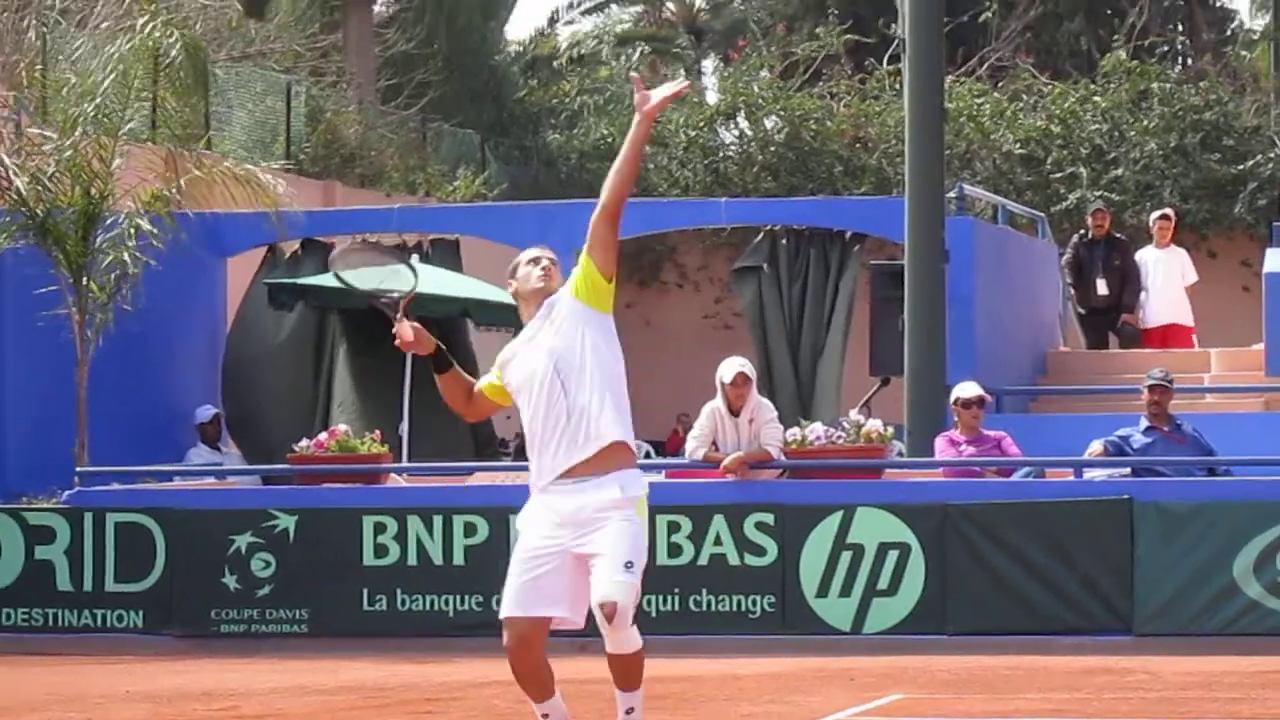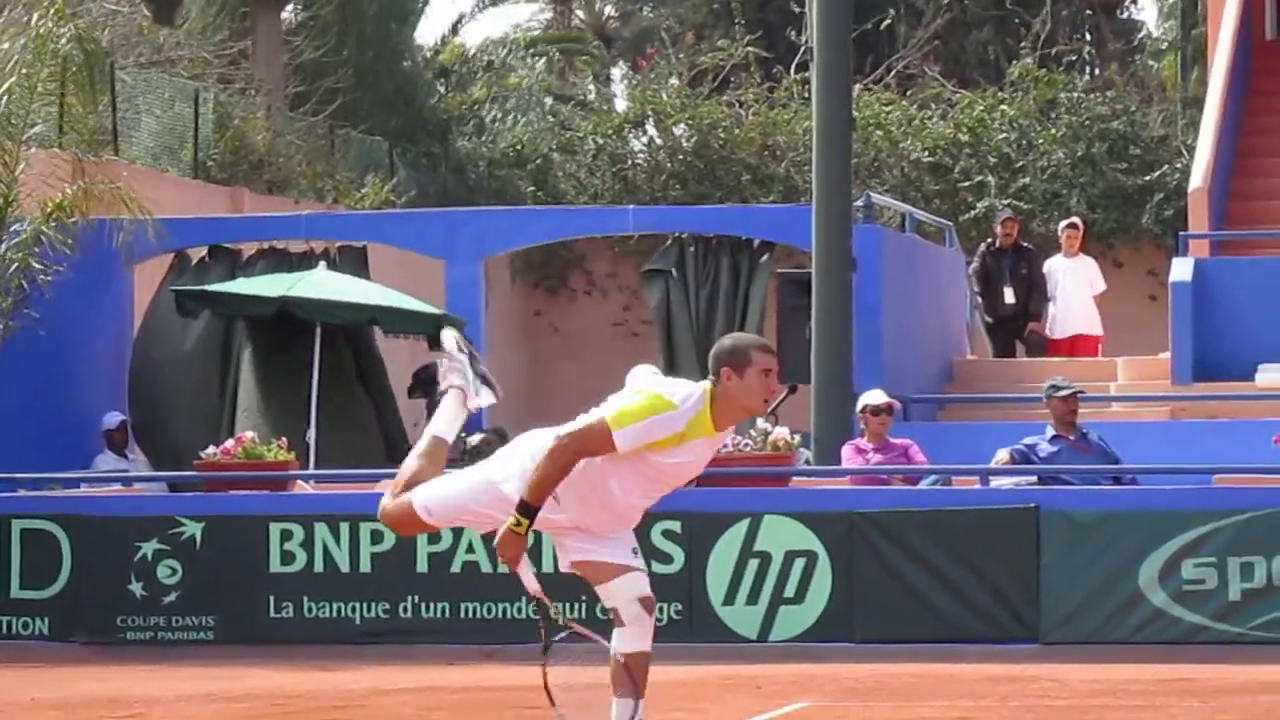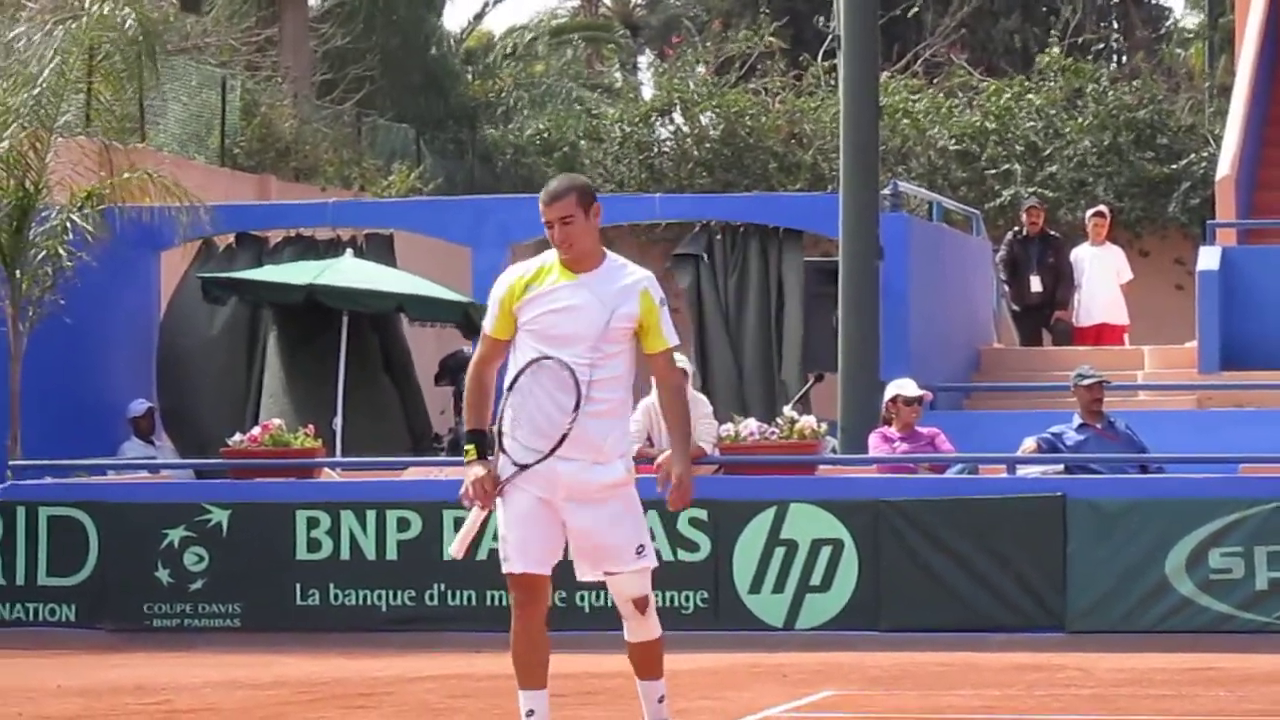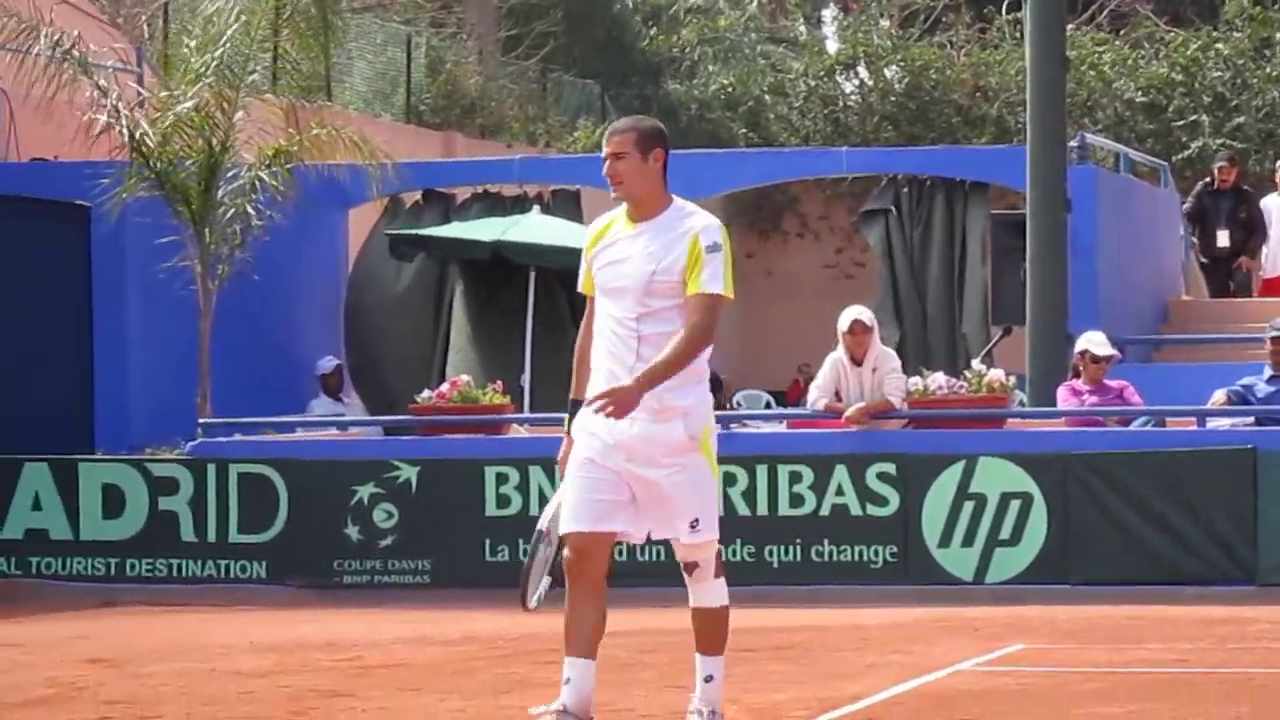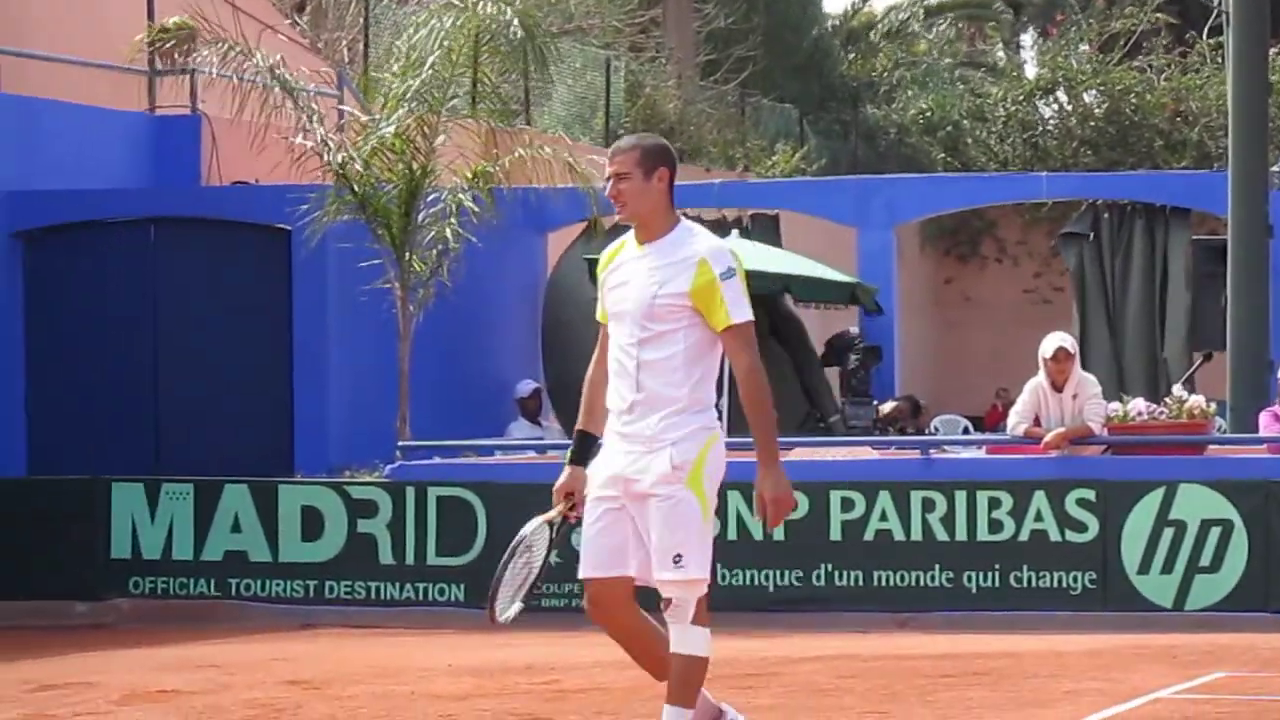
dt=1s
person 1, frame 1
left shoulder: (584, 302)
right shoulder: (515, 359)
left elbow: (609, 208)
right elbow: (472, 406)
left wrist: (644, 120)
right wrist: (433, 350)
left hip: (613, 498)
right hip: (548, 508)
left knee: (615, 611)
right knee: (521, 642)
person 1, frame 2
left shoulder: (718, 426)
right shoulder: (670, 406)
right elbow: (566, 443)
right wrist: (520, 523)
right hip: (533, 477)
left knee: (637, 604)
right knee: (396, 514)
person 1, frame 3
left shoulder: (638, 287)
right shoulder: (519, 281)
left elbow: (669, 377)
right elbow: (482, 368)
left wrist: (680, 455)
right wrist: (476, 454)
left hip: (603, 468)
right hip: (525, 467)
left knee: (637, 598)
right knee: (527, 597)
person 1, frame 4
left shoulder: (700, 233)
right shoulder: (601, 234)
left elbow: (700, 329)
left wrist: (639, 385)
right wrist: (572, 422)
left hip: (674, 430)
right hip: (601, 430)
left knee: (700, 564)
right knee: (581, 557)
person 1, frame 5
left shoulder: (706, 256)
right shoulder: (613, 258)
left elbow: (747, 364)
left wrist: (769, 464)
right wrist: (578, 459)
left hip: (680, 456)
right hip: (617, 459)
left knee: (683, 601)
right knee: (604, 602)
